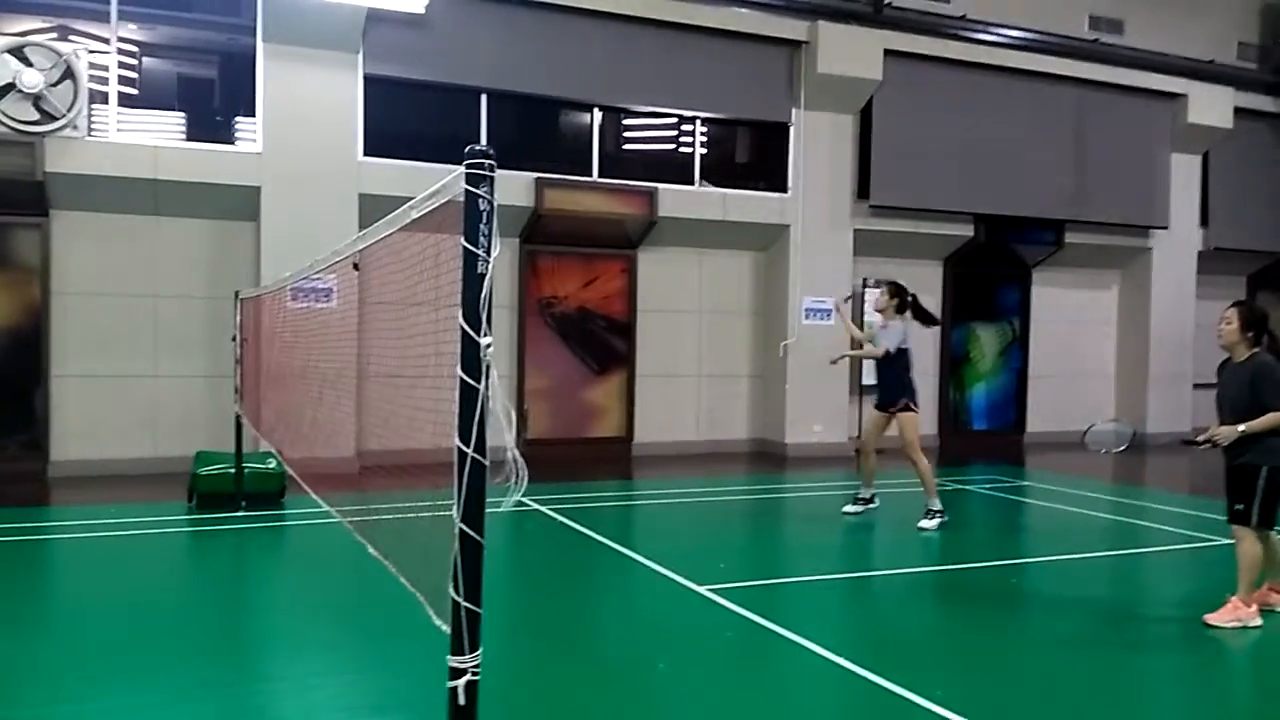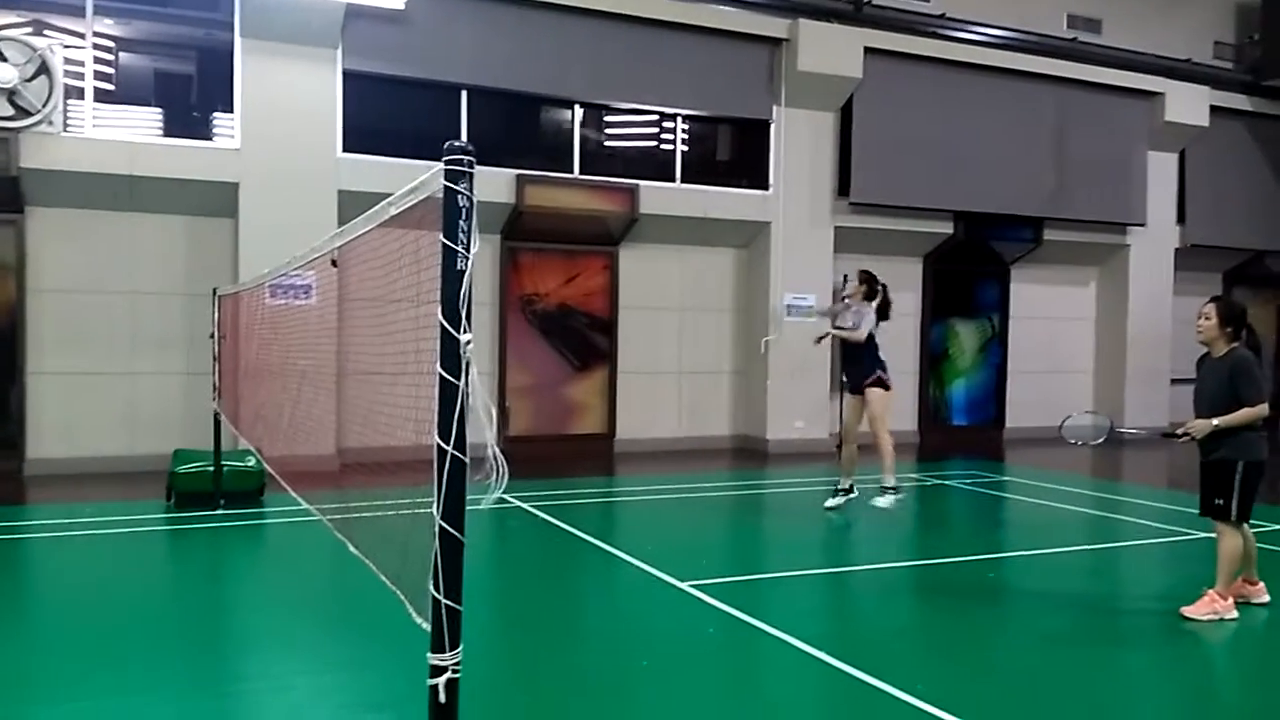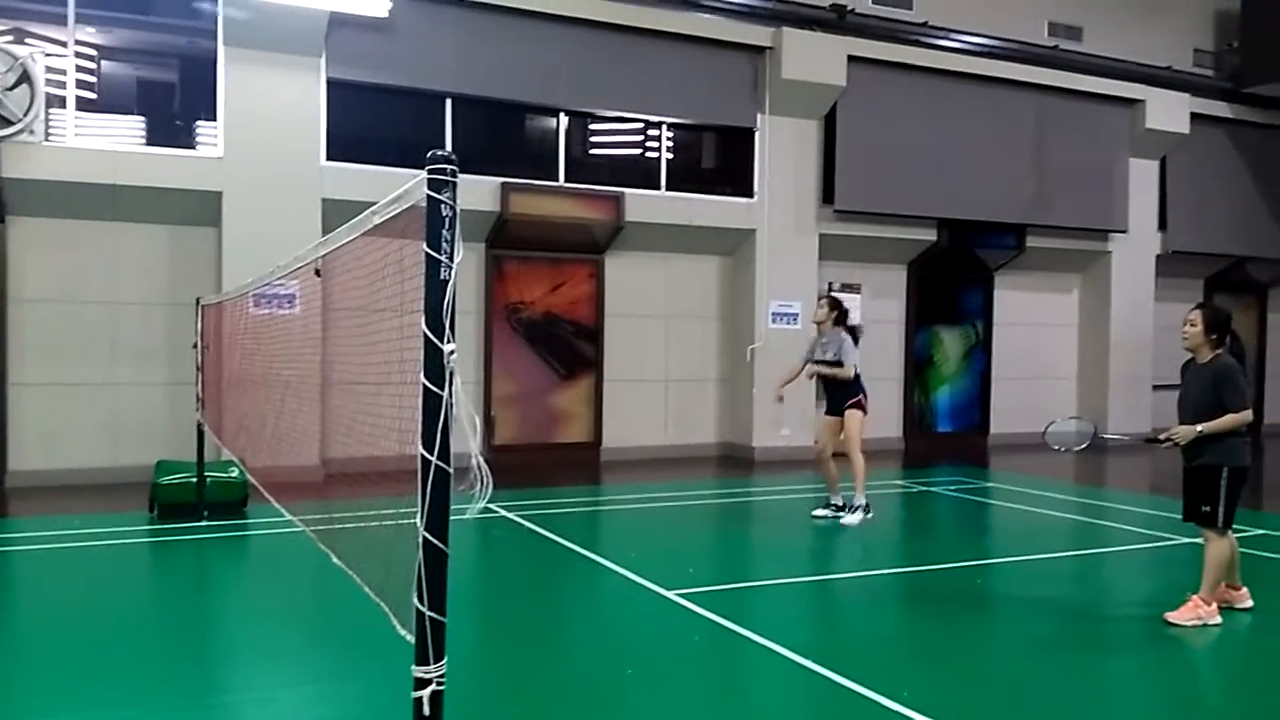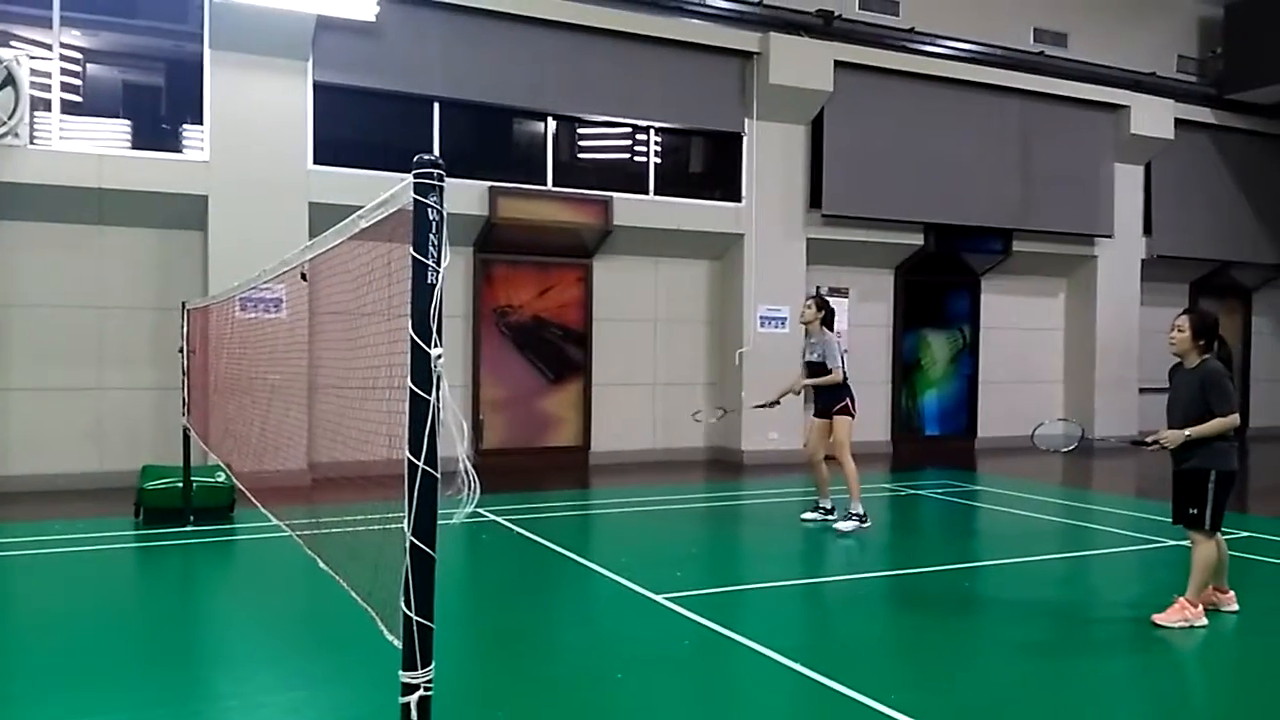
dt=0.2s
person 1, frame 1
right shoulder: (1226, 368)
left wrist: (1238, 430)
right wrist: (1215, 433)
right hip: (1240, 460)
left knee: (1244, 529)
left ankle: (1243, 606)
person 1, frame 2
left shoulder: (1242, 361)
right shoulder: (1204, 362)
left elbow: (1261, 408)
left wrist: (1214, 423)
right wrist: (1194, 427)
left hip: (1240, 456)
right hip: (1215, 454)
left knee: (1225, 524)
right knee: (1234, 523)
left ankle: (1221, 598)
right ankle: (1251, 584)
person 1, frame 3
left shoulder: (1226, 367)
right shoulder: (1189, 368)
left elbow: (1245, 415)
left wrist: (1198, 429)
right wrist: (1177, 433)
left hip: (1224, 462)
right hip: (1198, 460)
left knee: (1213, 530)
right knee: (1217, 528)
left ankle: (1204, 604)
right ankle: (1234, 589)
person 1, frame 4
left shoulder: (1213, 372)
right shoulder: (1177, 372)
left elbow: (1232, 419)
left wrist: (1186, 434)
right wrist: (1166, 436)
left hip: (1212, 465)
right hip: (1187, 463)
left knee: (1201, 532)
right knee: (1206, 531)
left ankle: (1191, 606)
right ankle: (1221, 592)
person 2, frame 1
left shoulder: (897, 326)
right shoulder: (884, 327)
left elbow: (877, 353)
right elbow: (861, 339)
left wrist: (847, 353)
right wrist: (843, 314)
left hip: (902, 396)
right hip: (885, 397)
left knee: (913, 453)
right knee: (865, 446)
left ankle: (936, 508)
right ankle: (866, 496)
person 2, frame 2
left shoulder: (867, 311)
right shoulder: (843, 309)
left elbow: (860, 337)
right elbow: (824, 311)
left wrist: (833, 332)
left hip: (873, 375)
right hip: (854, 378)
left knee: (878, 427)
right knee: (847, 434)
left ankle: (889, 485)
right ankle: (846, 487)
person 2, frame 3
left shoulder: (843, 339)
right shoulder: (816, 342)
left elbow: (849, 373)
right elbow: (800, 369)
left wrist: (819, 368)
right wrist: (780, 387)
left hip: (853, 399)
right hip: (833, 403)
left knee: (852, 448)
right knee: (822, 453)
left ankle: (861, 504)
right ankle: (836, 503)
person 2, frame 4
left shoulder: (829, 340)
right shoulder: (808, 342)
left elbow: (838, 377)
right elbow: (805, 376)
left wrist: (806, 383)
right wrist: (780, 395)
left hip: (841, 401)
right hip: (822, 404)
left knee: (842, 455)
right knee: (814, 455)
left ankle: (858, 512)
right ankle: (825, 506)
